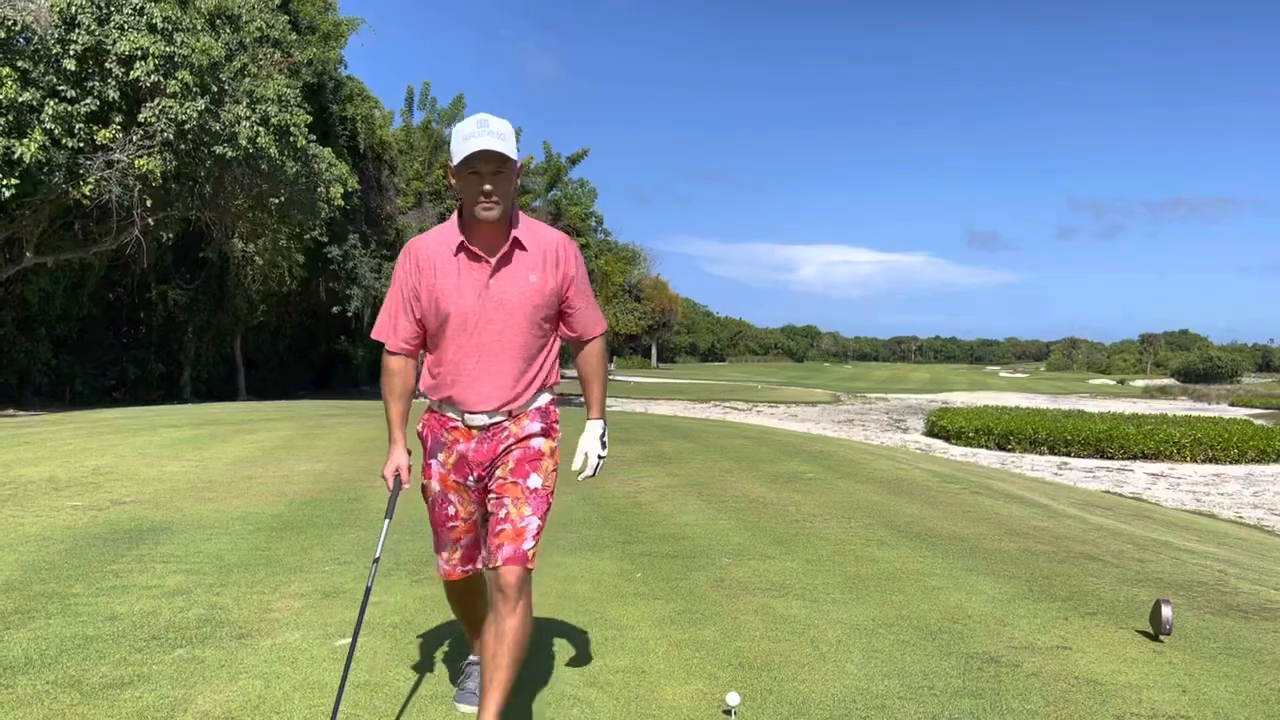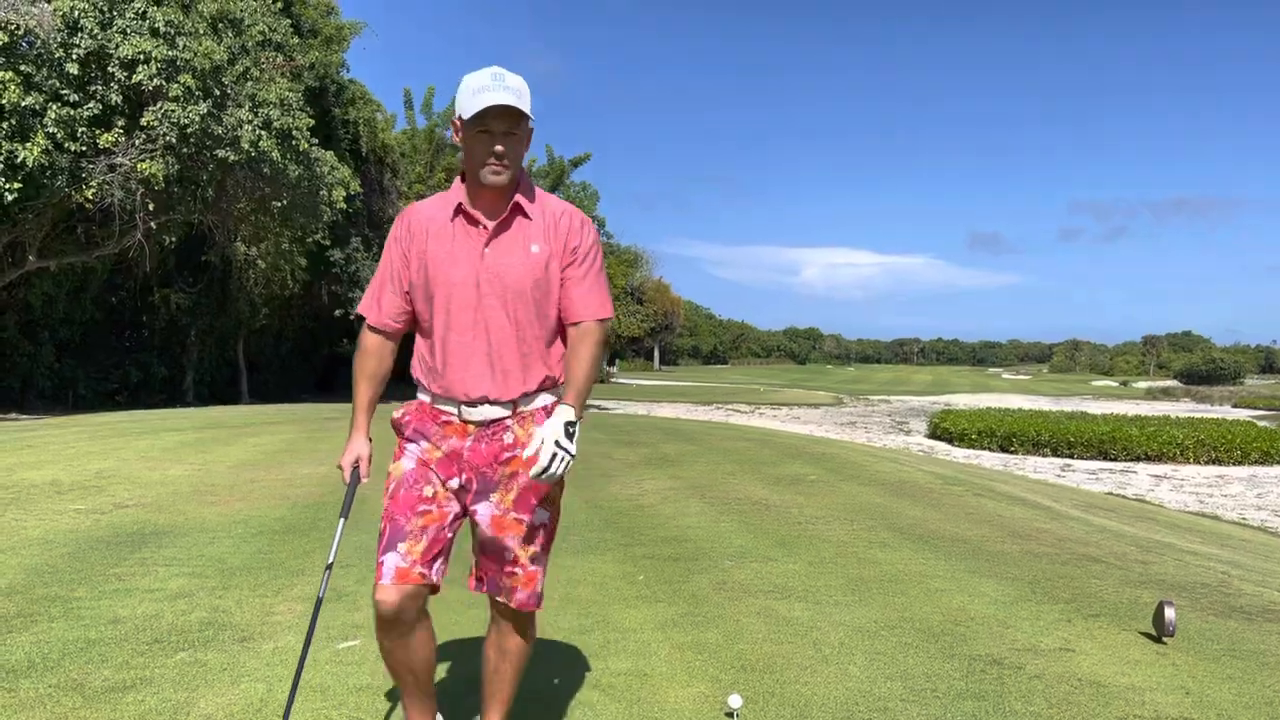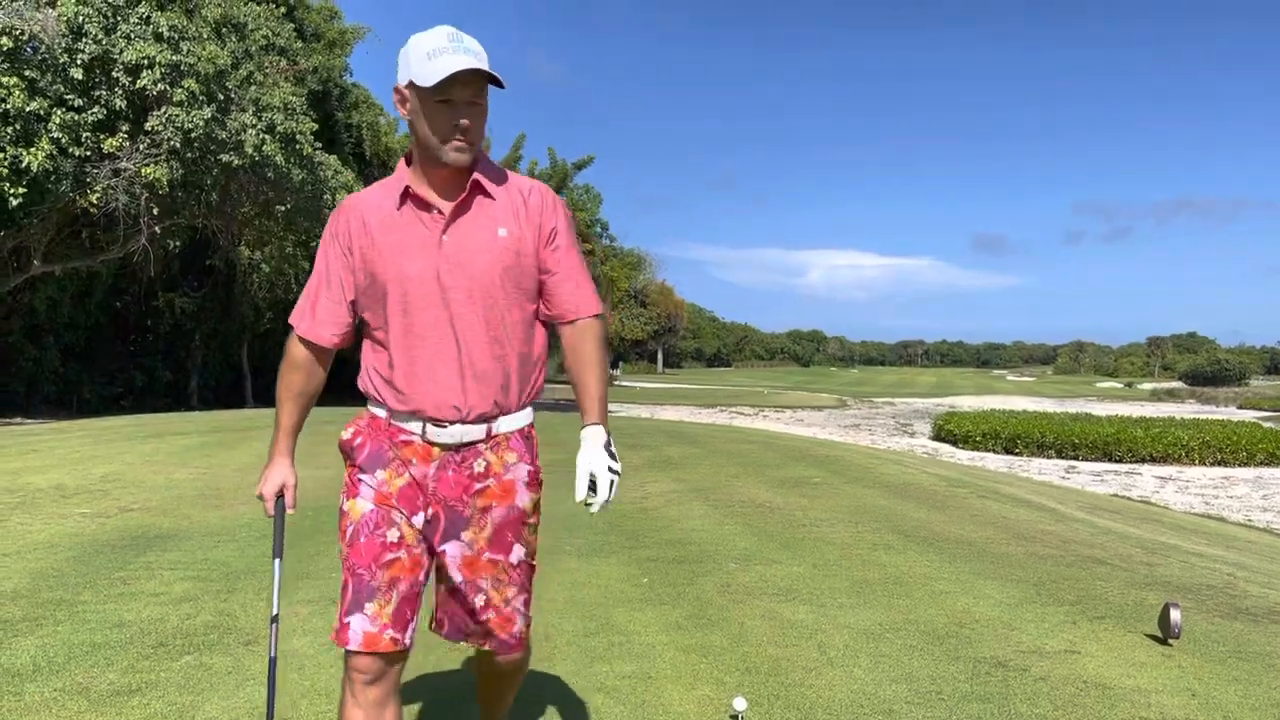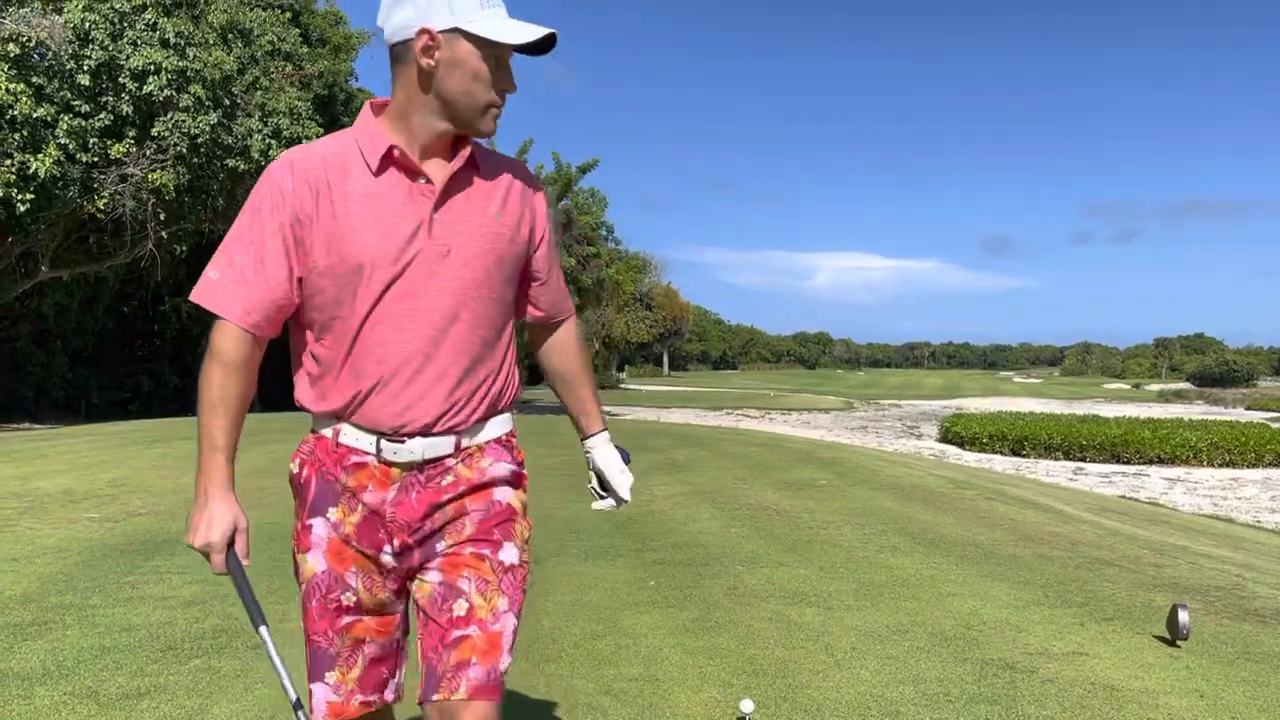
dt=0.4s
person 1, frame 1
left shoulder: (556, 250)
right shoulder: (421, 255)
left elbow: (589, 337)
right elbow: (399, 351)
left wrist: (596, 422)
right wrist: (397, 441)
left hip: (525, 432)
right hip: (449, 435)
left knee: (511, 573)
right knee: (460, 569)
right ankle: (481, 654)
person 1, frame 2
left shoulder: (568, 226)
right shoulder: (416, 224)
left elbow: (588, 327)
right elbow: (381, 331)
left wrist: (566, 414)
right wrist: (359, 429)
left hip: (525, 437)
right hip: (434, 430)
left knee: (513, 601)
right knee: (396, 596)
person 1, frame 3
left shoulder: (535, 207)
right shoulder: (357, 217)
left elbow: (581, 321)
right elbow: (311, 340)
left wrist: (595, 431)
right wrist: (281, 453)
left hip: (497, 458)
right hip: (390, 453)
left knee: (503, 642)
right knee: (371, 655)
person 1, frame 4
left shoulder: (515, 192)
right shoulder: (304, 177)
left elbow: (555, 324)
right elbow: (236, 332)
left wrist: (596, 437)
right wrist: (215, 485)
left hip: (474, 479)
right hip: (348, 481)
